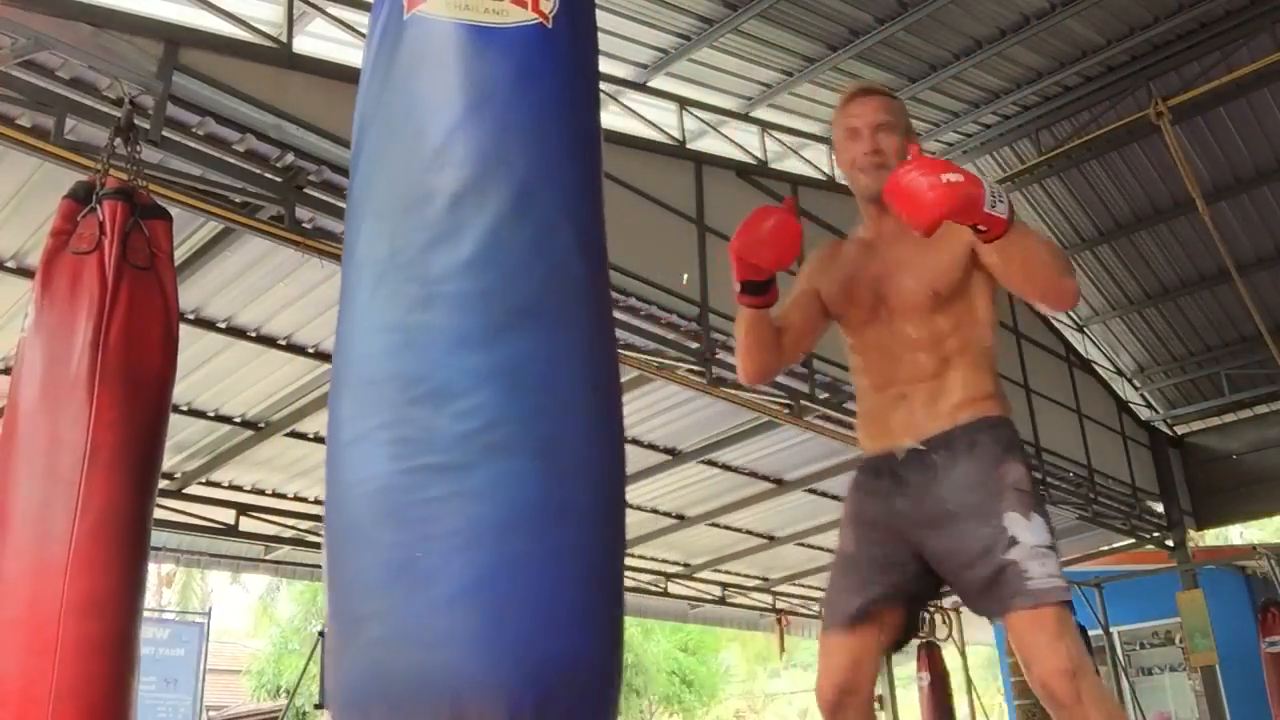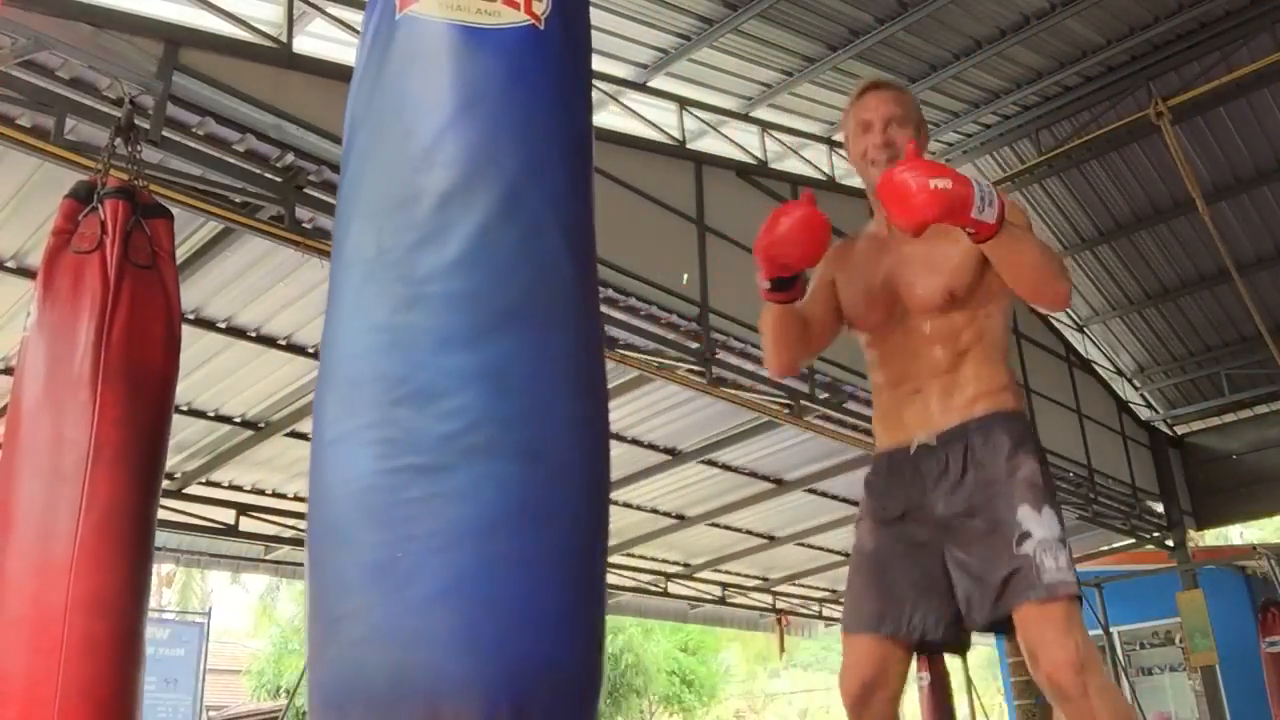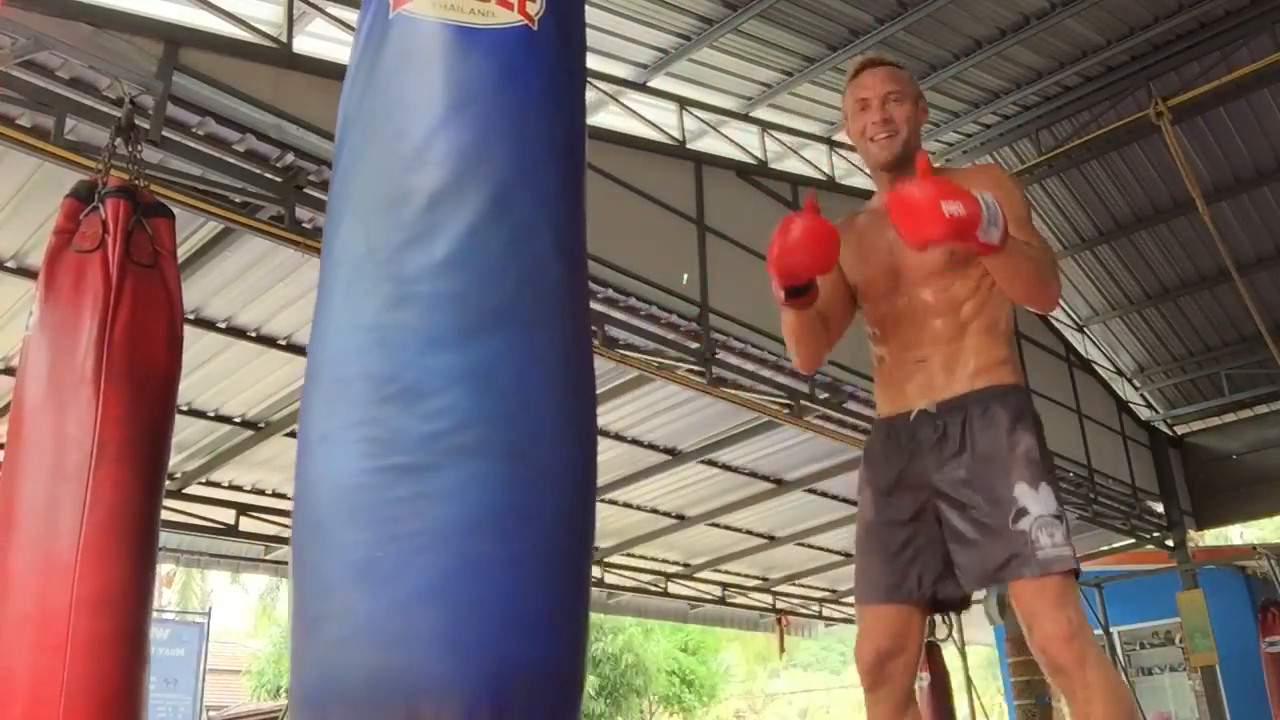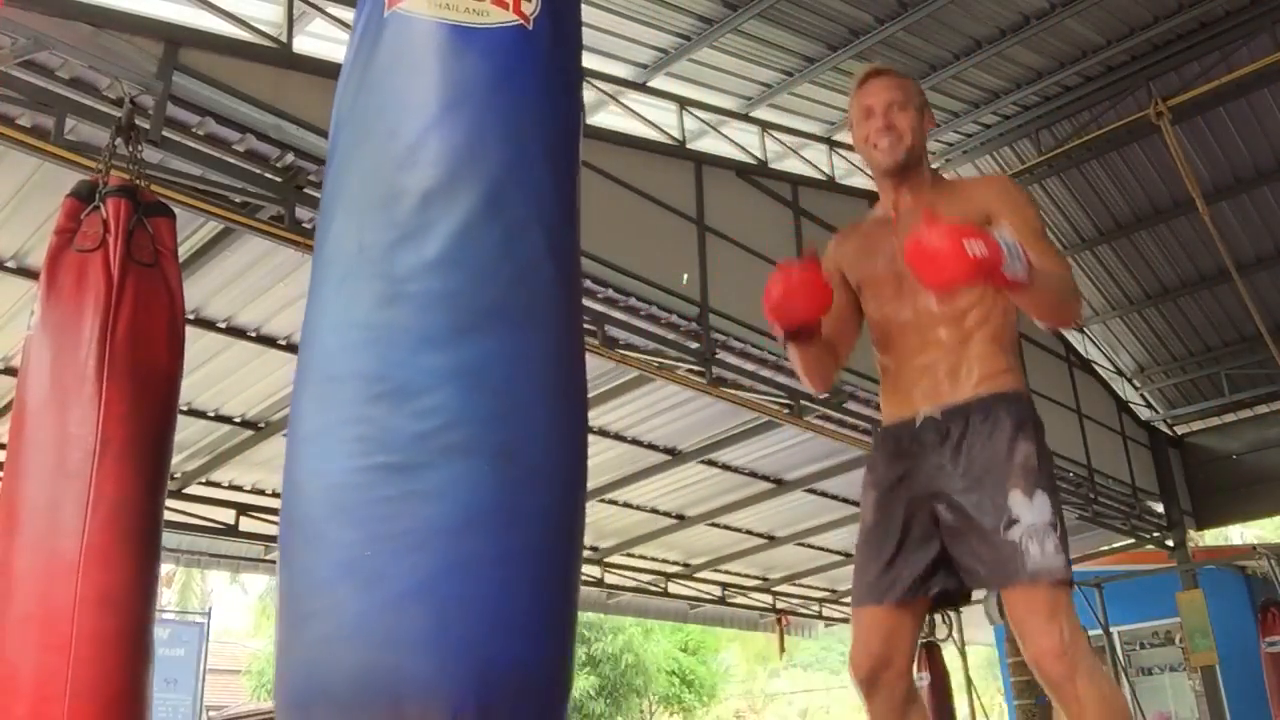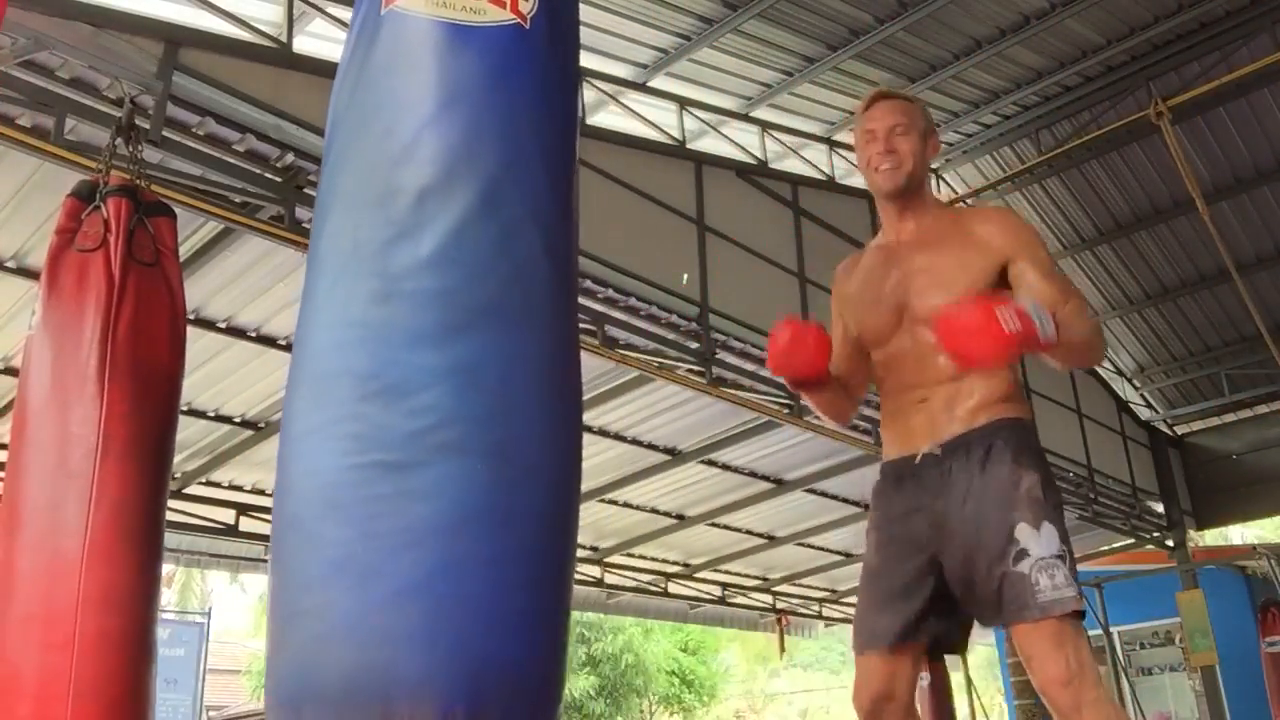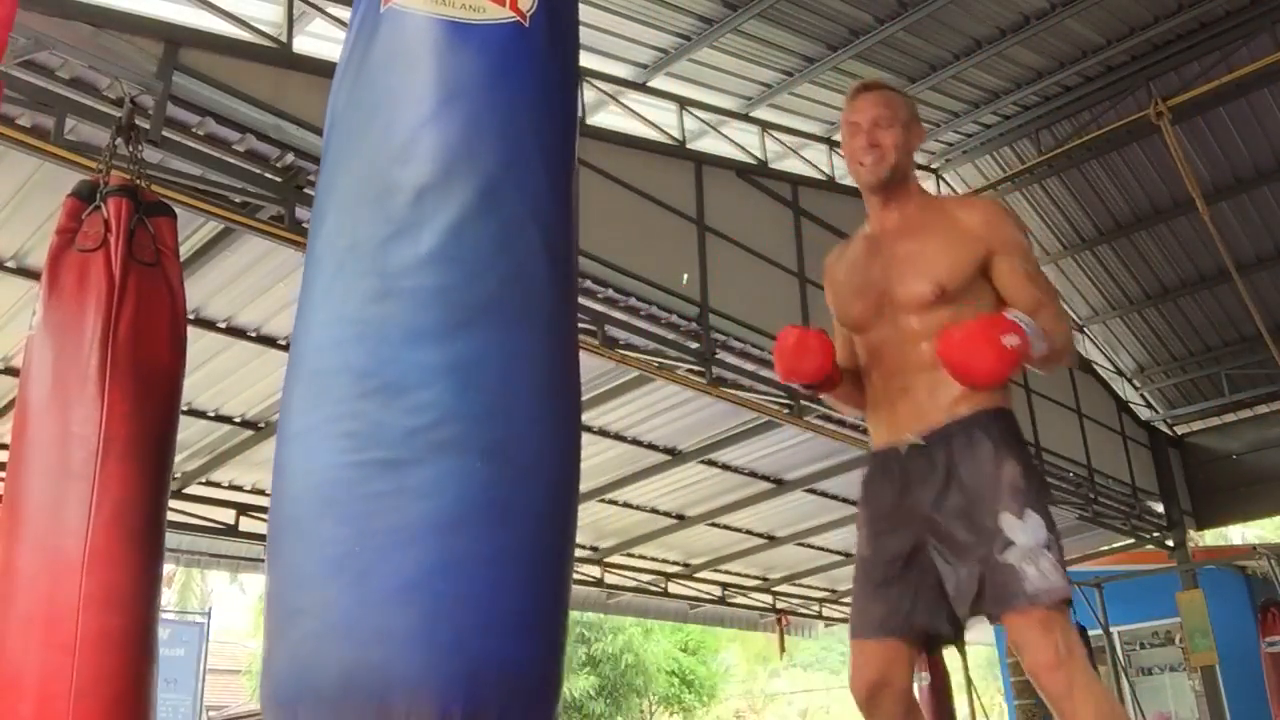
dt=0.1s
person 1, frame 1
left shoulder: (959, 215)
right shoulder: (827, 268)
left elbow: (1061, 291)
right elbow: (757, 368)
left wrist: (988, 215)
right wrist: (753, 284)
left hip: (975, 458)
right hip: (882, 484)
person 1, frame 2
left shoulder: (977, 204)
right shoulder: (842, 261)
left elbow: (1055, 291)
right elbow: (785, 361)
left wrist: (979, 212)
right wrist: (779, 279)
left hip: (988, 450)
right hip: (897, 475)
left knee: (1064, 661)
person 1, frame 3
left shoulder: (983, 188)
right shoulder: (846, 239)
left elbow: (1043, 293)
right elbow: (808, 355)
left wrist: (984, 232)
right wrist: (793, 288)
left hip: (987, 425)
right hip: (896, 448)
left knee: (1059, 635)
right knee: (881, 660)
person 1, frame 4
left shoulder: (987, 198)
right shoulder: (848, 249)
left elbow: (1066, 306)
right elbow: (822, 368)
left wrist: (1003, 263)
right wrist: (796, 327)
left hip: (991, 433)
right hip: (900, 454)
left knee: (1054, 648)
right knee: (876, 666)
person 1, frame 5
left shoulder: (992, 231)
right shoulder: (852, 278)
left elbow: (1088, 344)
right elbow: (842, 406)
left wrist: (1033, 328)
right wrist: (806, 377)
left hip: (994, 462)
right hip: (903, 488)
person 1, frame 6
left shoulder: (976, 222)
right shoulder: (842, 266)
left elbow: (1060, 340)
left wrist: (1023, 337)
right wrist: (820, 377)
left hip: (978, 451)
right hip: (892, 474)
left knee: (1053, 662)
